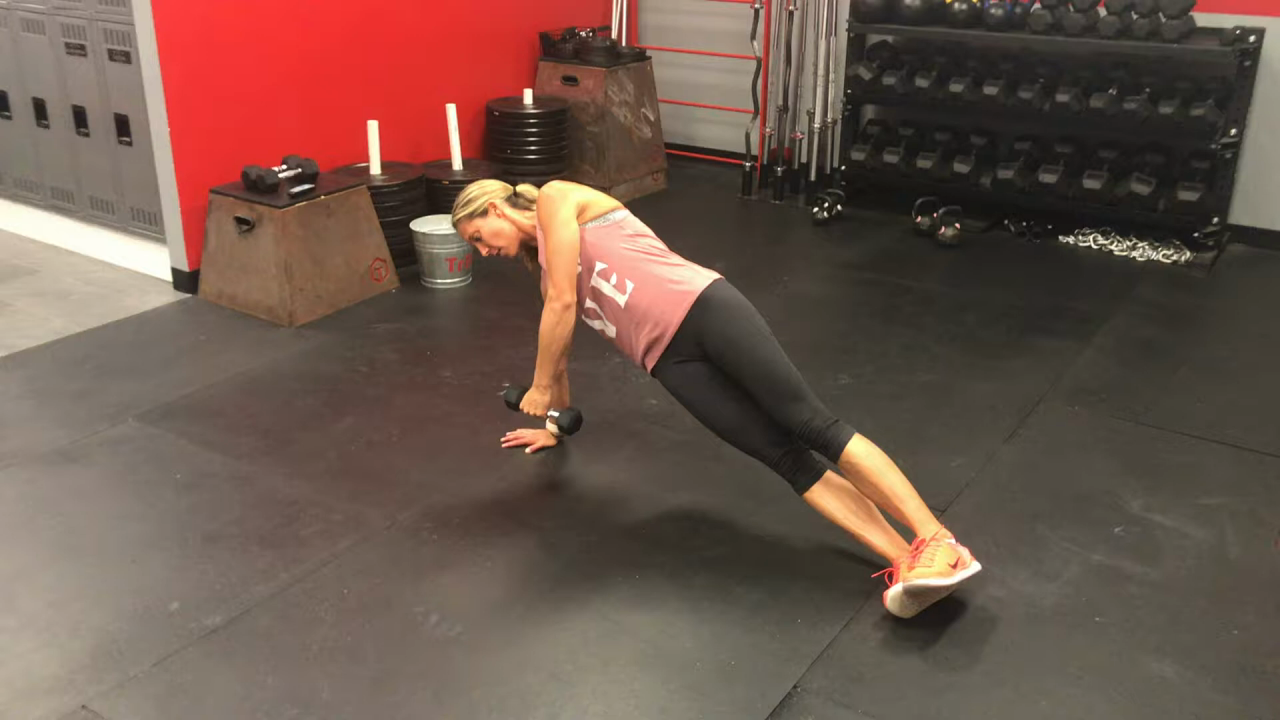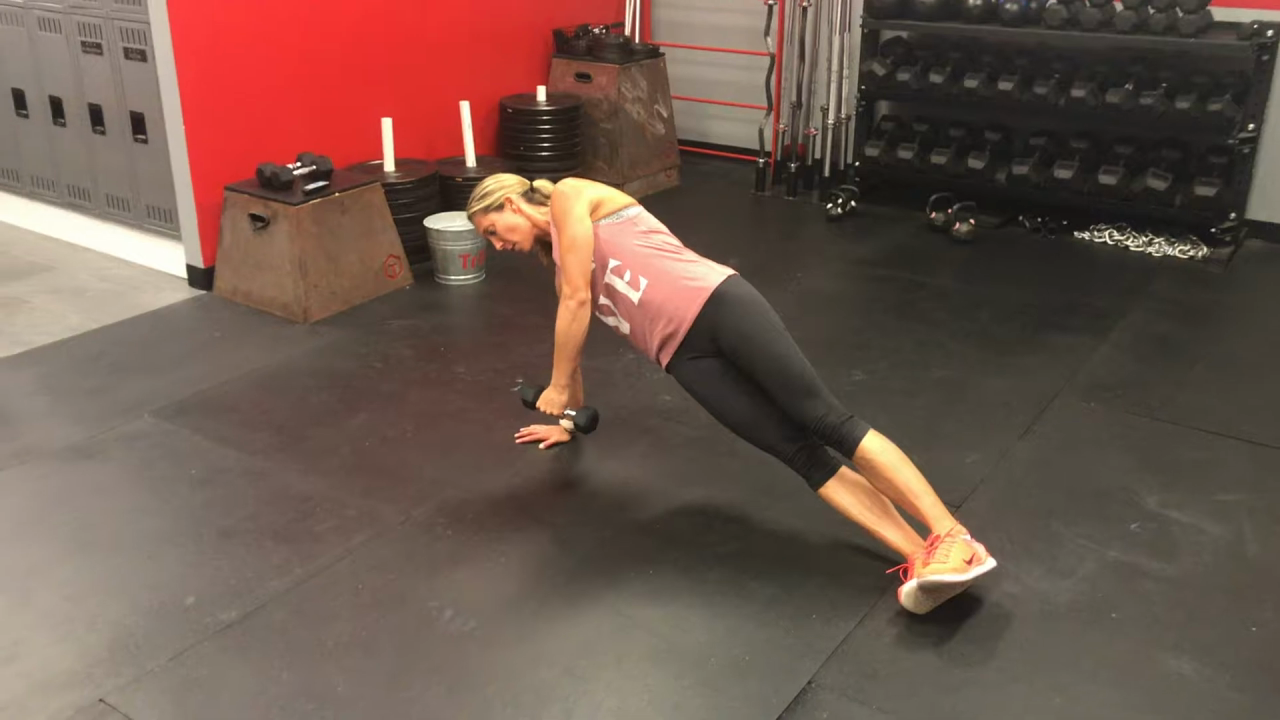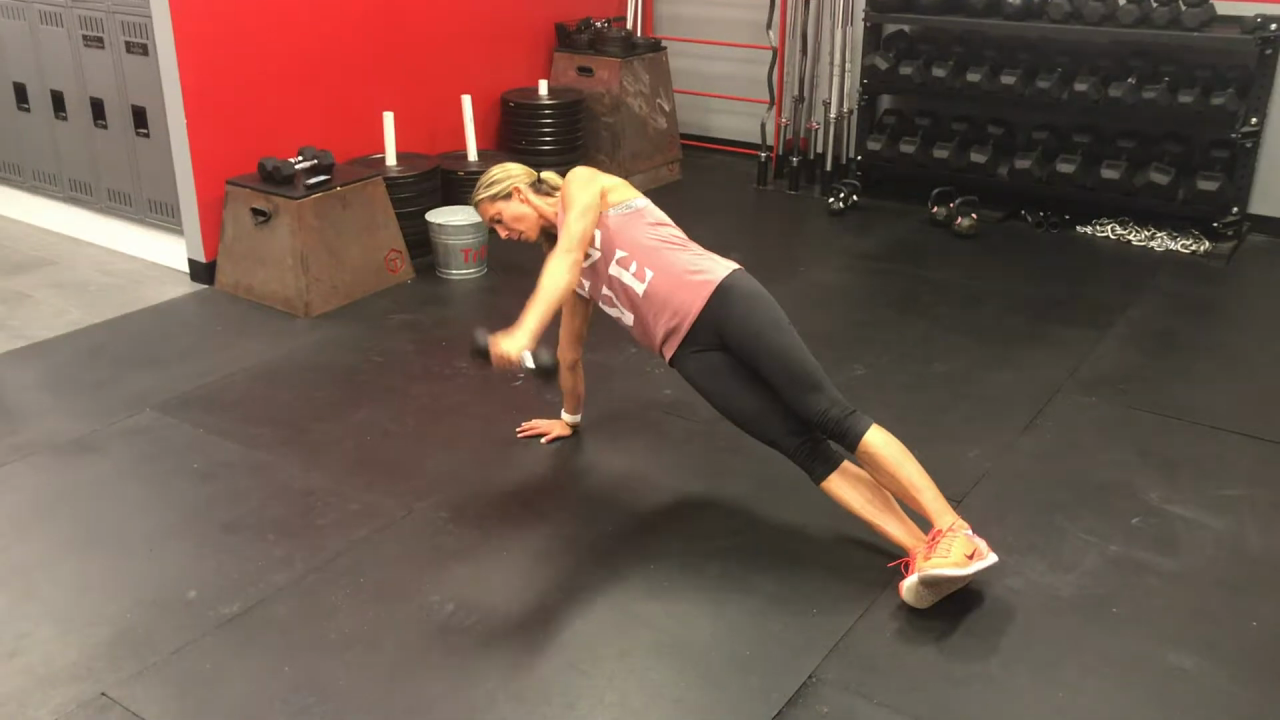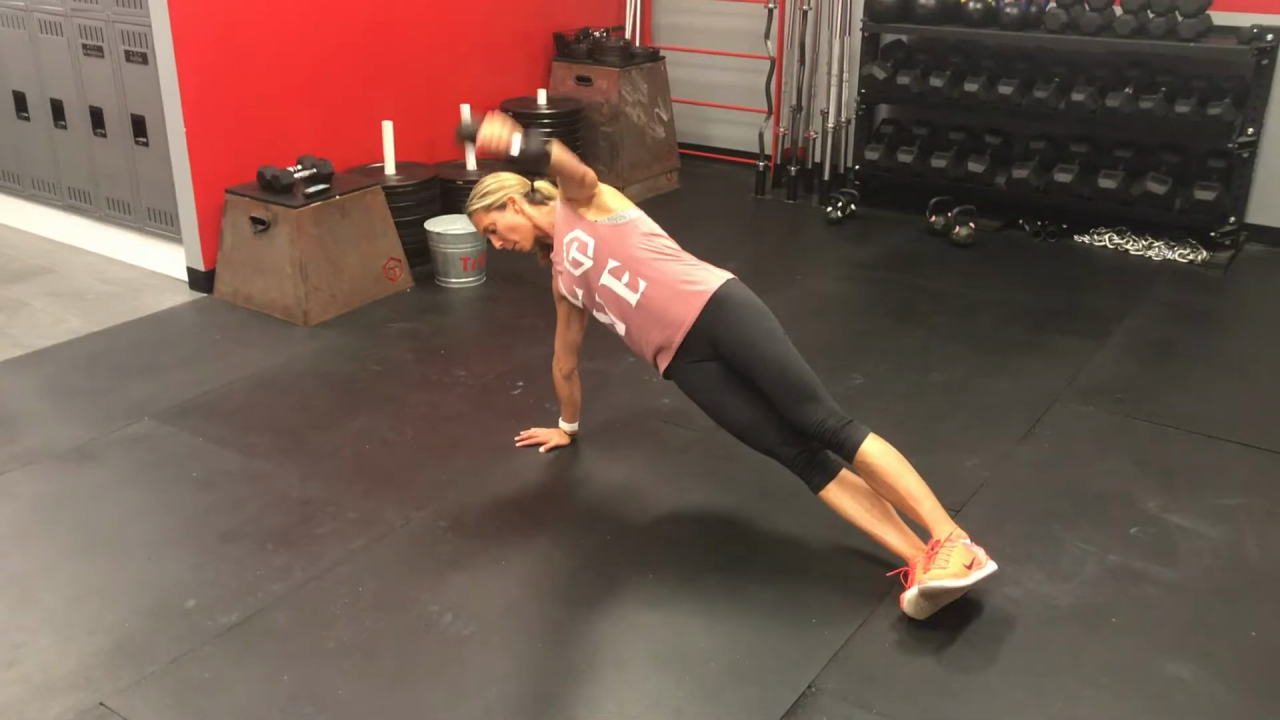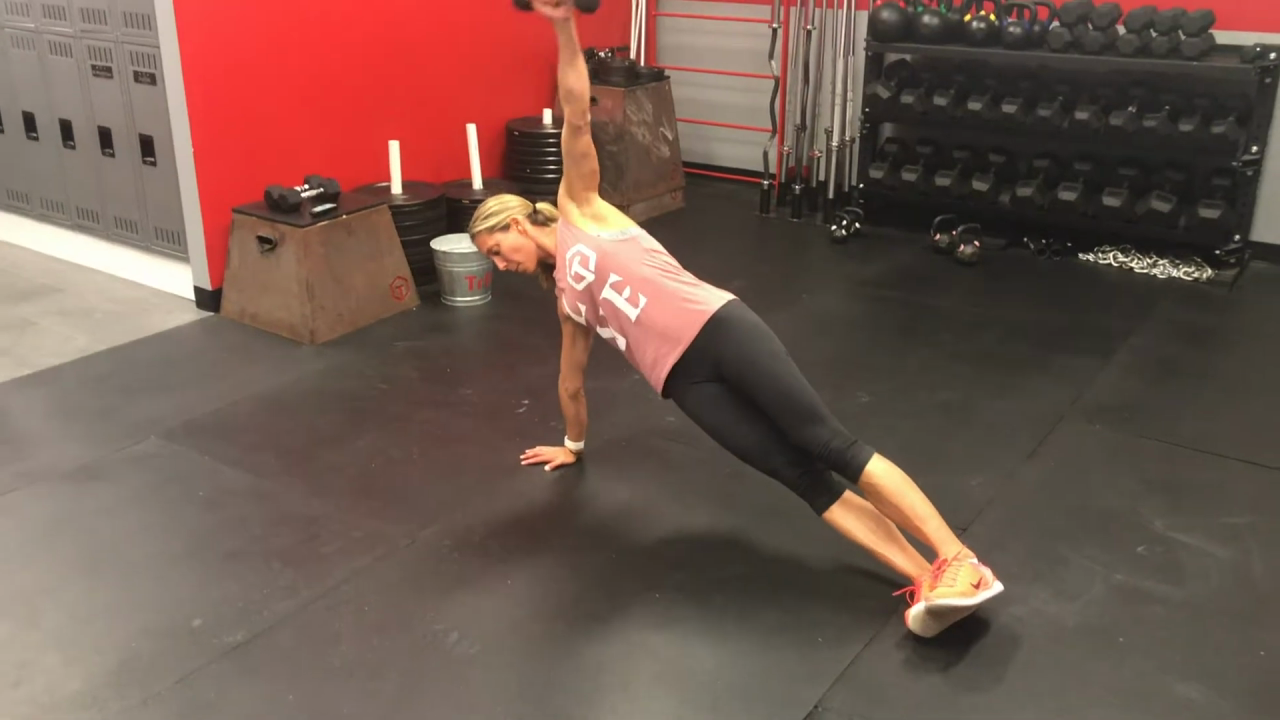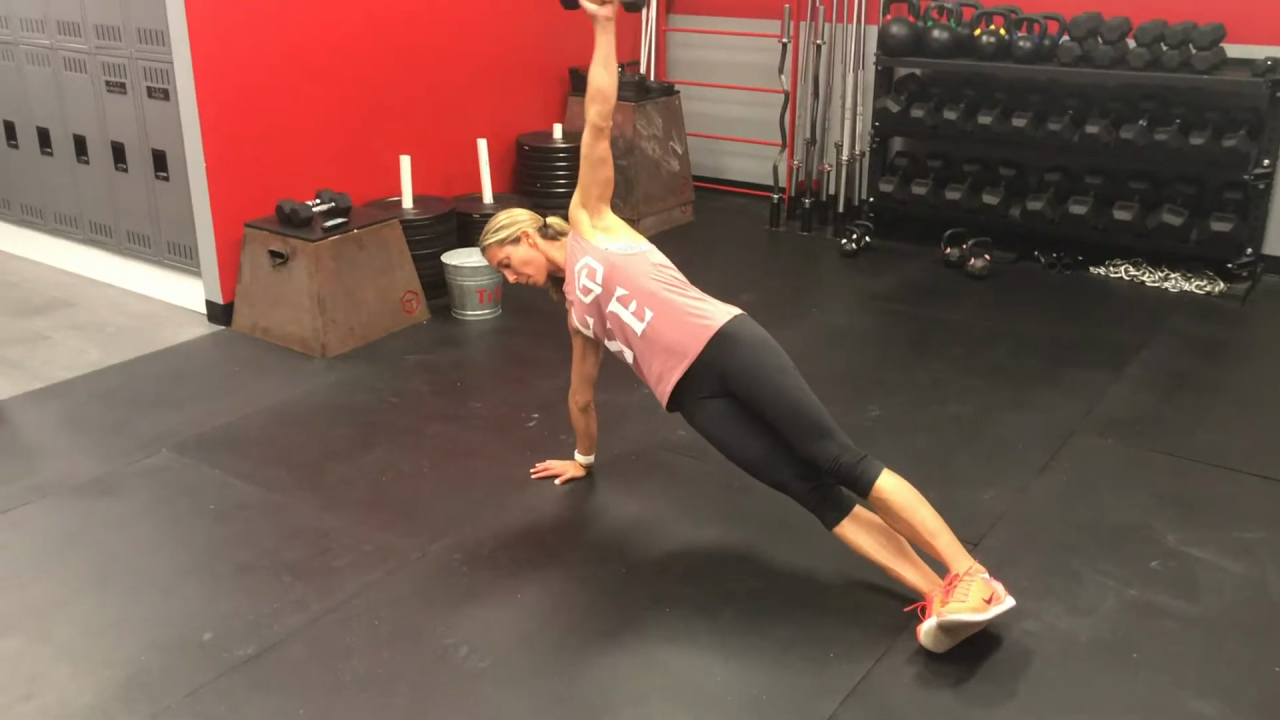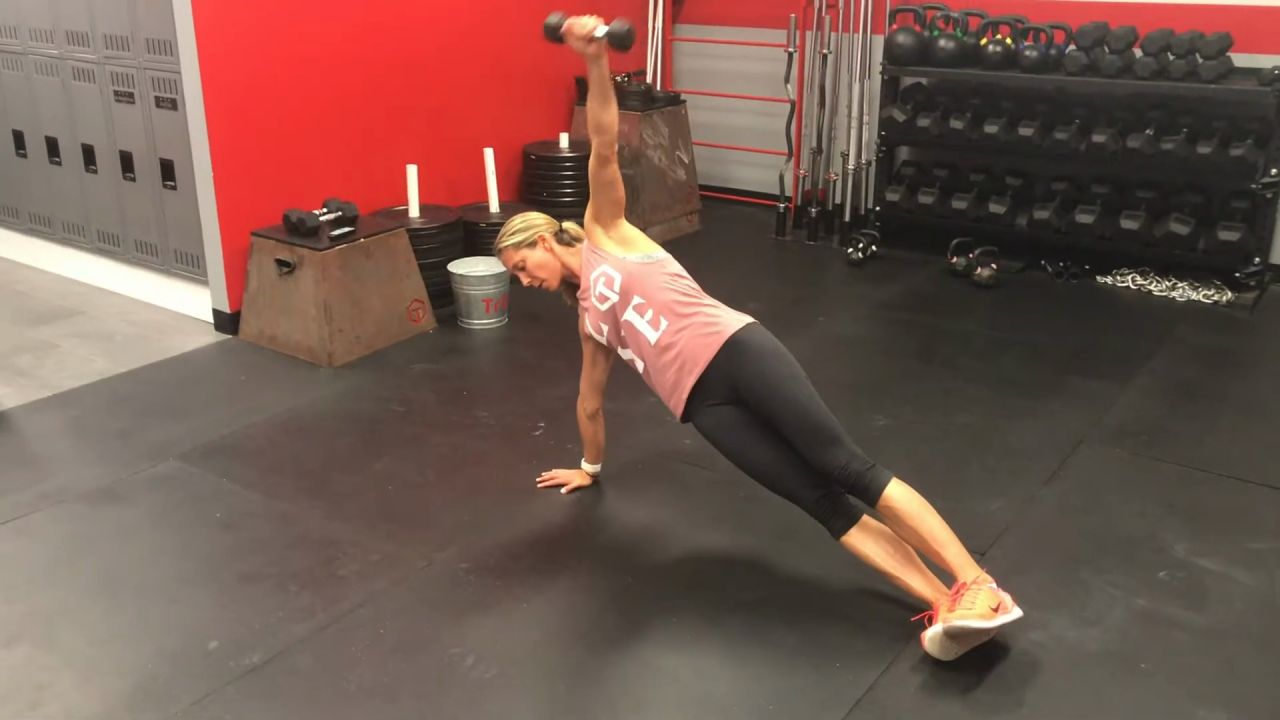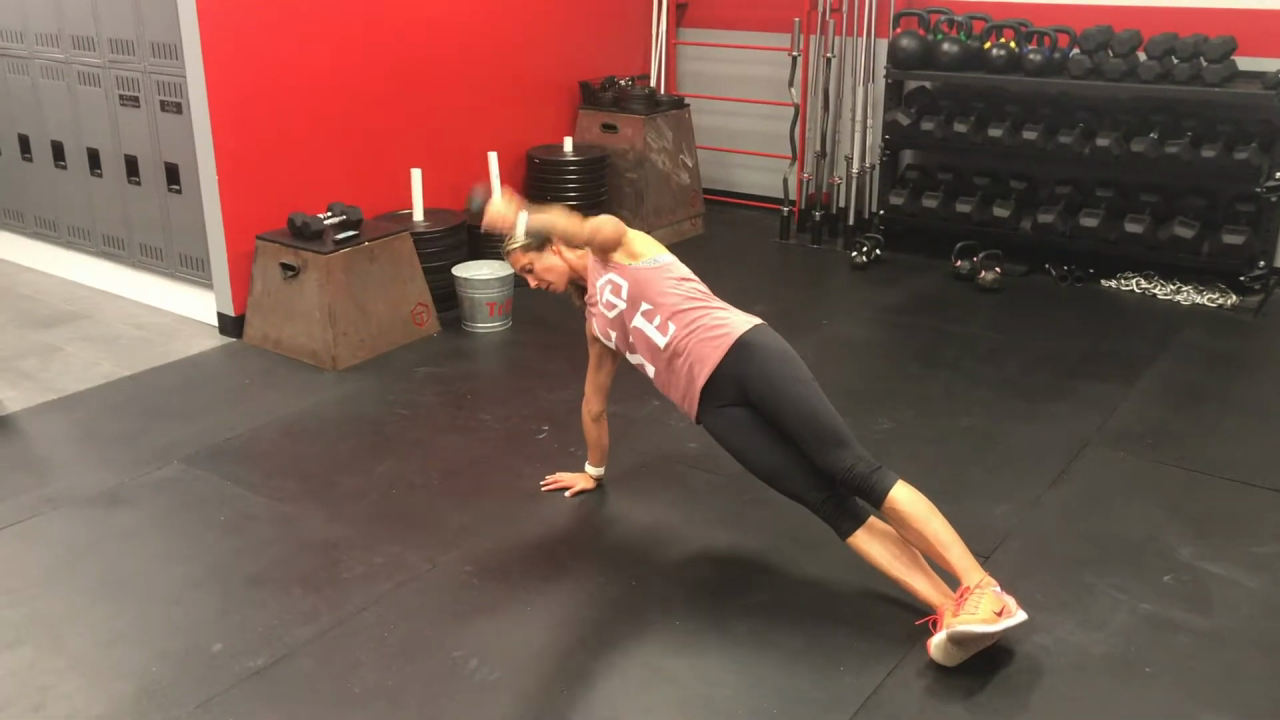
dt=0.4s
person 1, frame 1
left shoulder: (556, 199)
right shoulder: (546, 269)
left elbow: (563, 303)
right elbow: (557, 355)
left wrist: (537, 389)
right wrist: (553, 424)
left hip: (703, 307)
right hip: (670, 357)
left knee: (812, 424)
right knee: (787, 457)
left ankle: (937, 542)
right ankle: (904, 561)
person 1, frame 2
left shoulder: (571, 197)
right shoulder: (559, 262)
left elbow: (577, 301)
right elbow: (570, 347)
left wrist: (557, 388)
right wrist: (569, 419)
left hip: (718, 303)
right hip: (684, 352)
left knee: (826, 420)
right knee: (800, 452)
left ankle: (952, 538)
right ankle: (921, 557)
person 1, frame 3
left shoulder: (583, 185)
right shoulder: (569, 269)
left elbow: (569, 246)
right elbow: (570, 349)
left wrist: (522, 333)
right wrist: (570, 416)
left hip: (722, 296)
right hip: (688, 346)
left knee: (830, 415)
right knee: (803, 446)
left ankle: (954, 533)
right ankle: (921, 551)
person 1, frame 4
left shoulder: (578, 205)
right shoulder: (560, 287)
left elbow: (566, 167)
right elbow: (566, 362)
left wrist: (514, 142)
right wrist: (566, 425)
left hip: (715, 308)
right hip: (680, 358)
left knee: (827, 423)
right knee: (803, 457)
left ankle: (953, 544)
right ankle: (918, 561)
person 1, frame 5
left shoulder: (577, 210)
right shoulder: (565, 294)
left elbow: (577, 118)
right elbow: (572, 379)
right wrist: (573, 445)
left hip: (718, 326)
right hip: (687, 378)
left knee: (833, 446)
right knee: (804, 477)
left ankle: (958, 562)
right ankle: (926, 580)
person 1, frame 6
left shoulder: (588, 222)
right shoulder: (575, 310)
left elbow: (598, 124)
right elbow: (582, 392)
right wrist: (583, 459)
left hip: (725, 342)
right hip: (694, 395)
left knee: (840, 461)
right knee: (813, 492)
left ankle: (971, 578)
right ankle: (938, 596)
person 1, frame 7
left shoulder: (604, 233)
right shoulder: (588, 313)
left elbow: (605, 149)
right elbow: (591, 400)
left wrist: (596, 61)
right wrist: (590, 467)
left hip: (736, 349)
right hip: (703, 401)
left knee: (850, 470)
right knee: (823, 502)
left ankle: (977, 586)
right ankle: (943, 605)
person 1, frame 8
left shoulder: (616, 244)
right shoulder: (597, 317)
left elbow: (579, 227)
right elbow: (595, 401)
left wrist: (523, 218)
right wrist: (593, 470)
left hip: (744, 348)
right hip: (713, 399)
left knee: (854, 471)
right knee: (829, 501)
left ankle: (982, 590)
right ankle: (949, 609)
